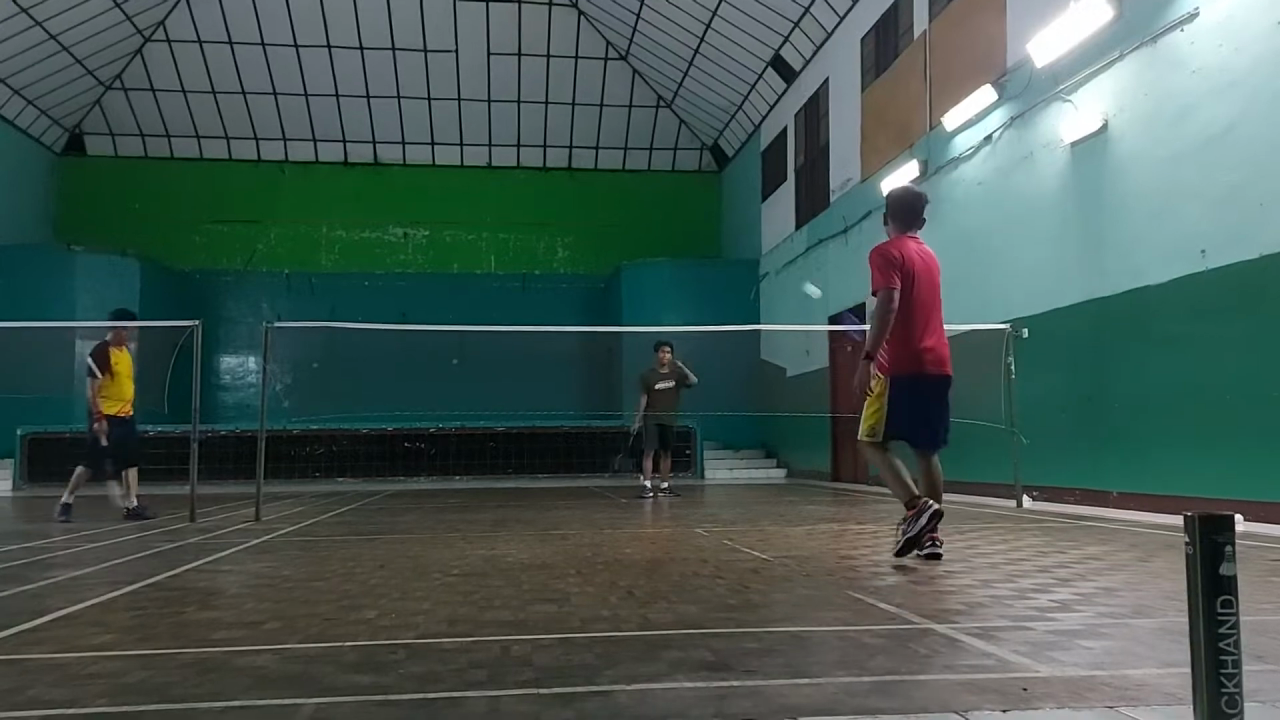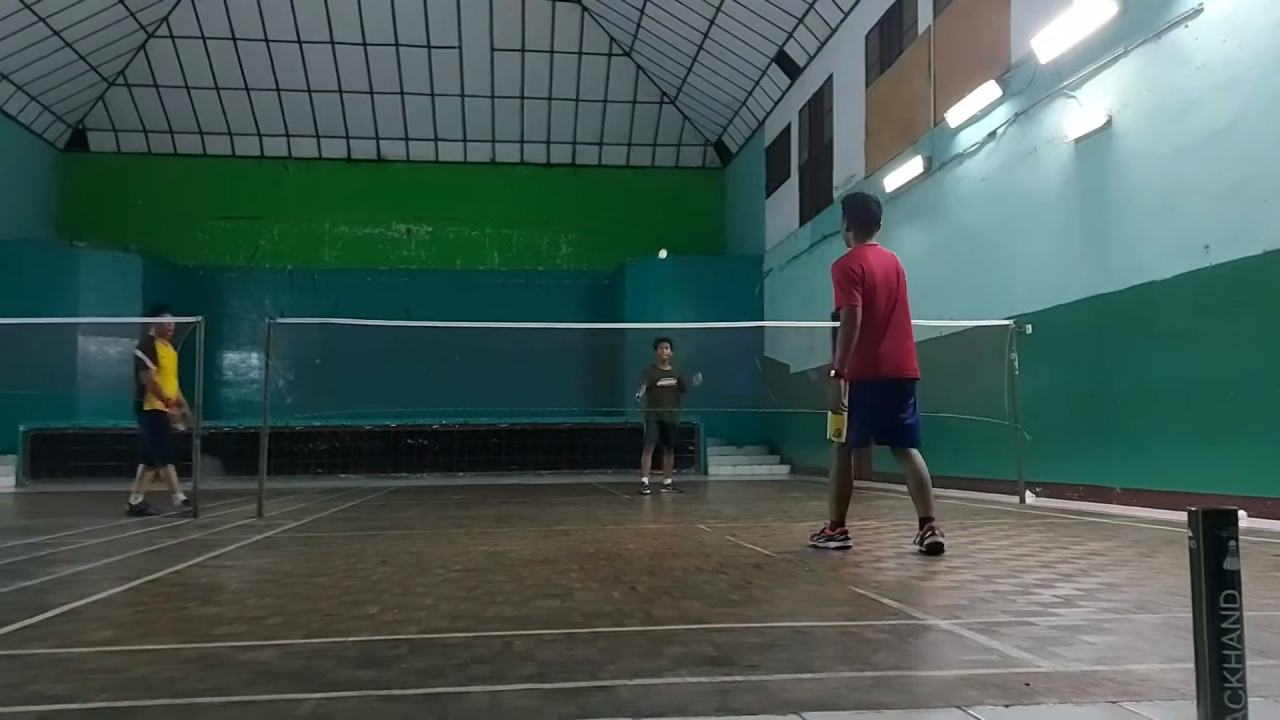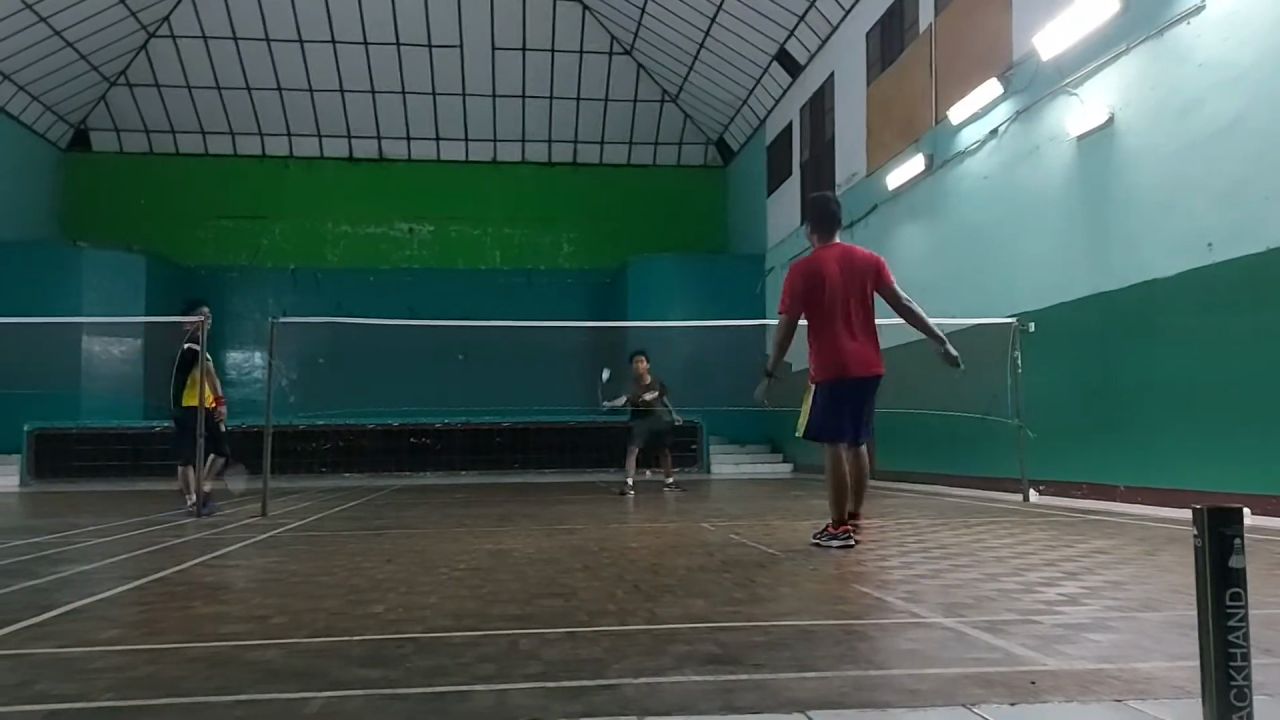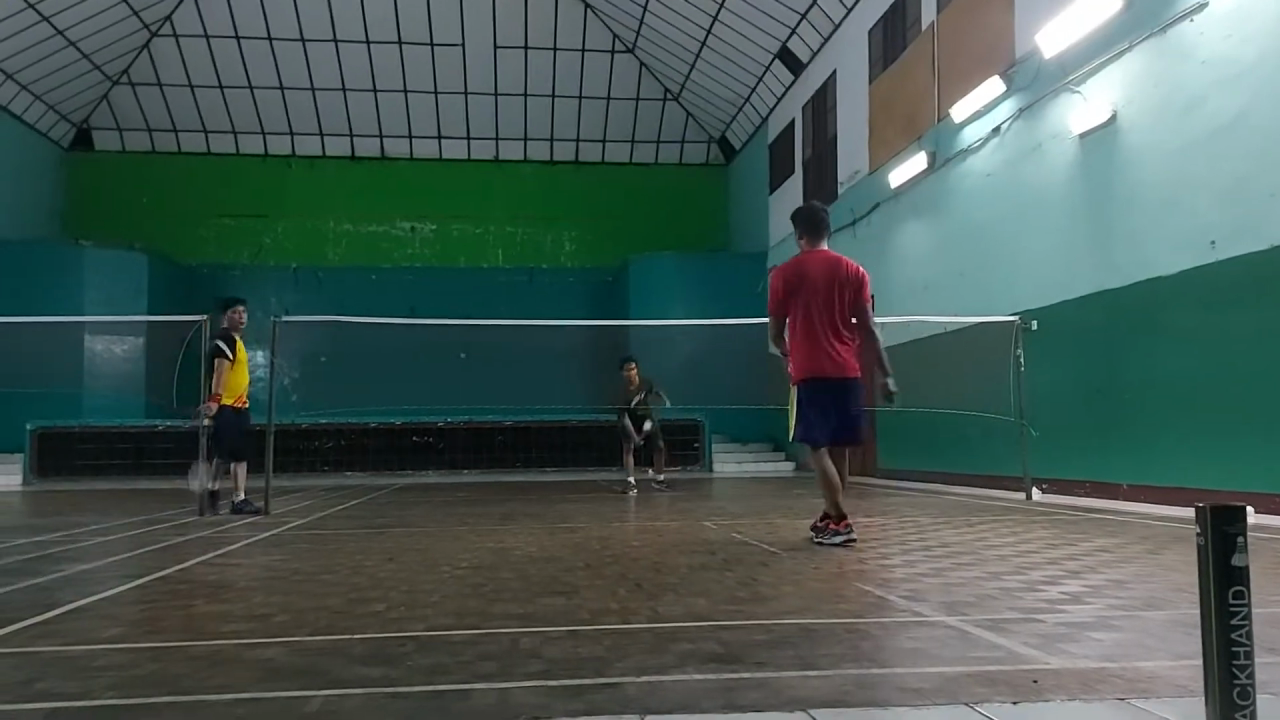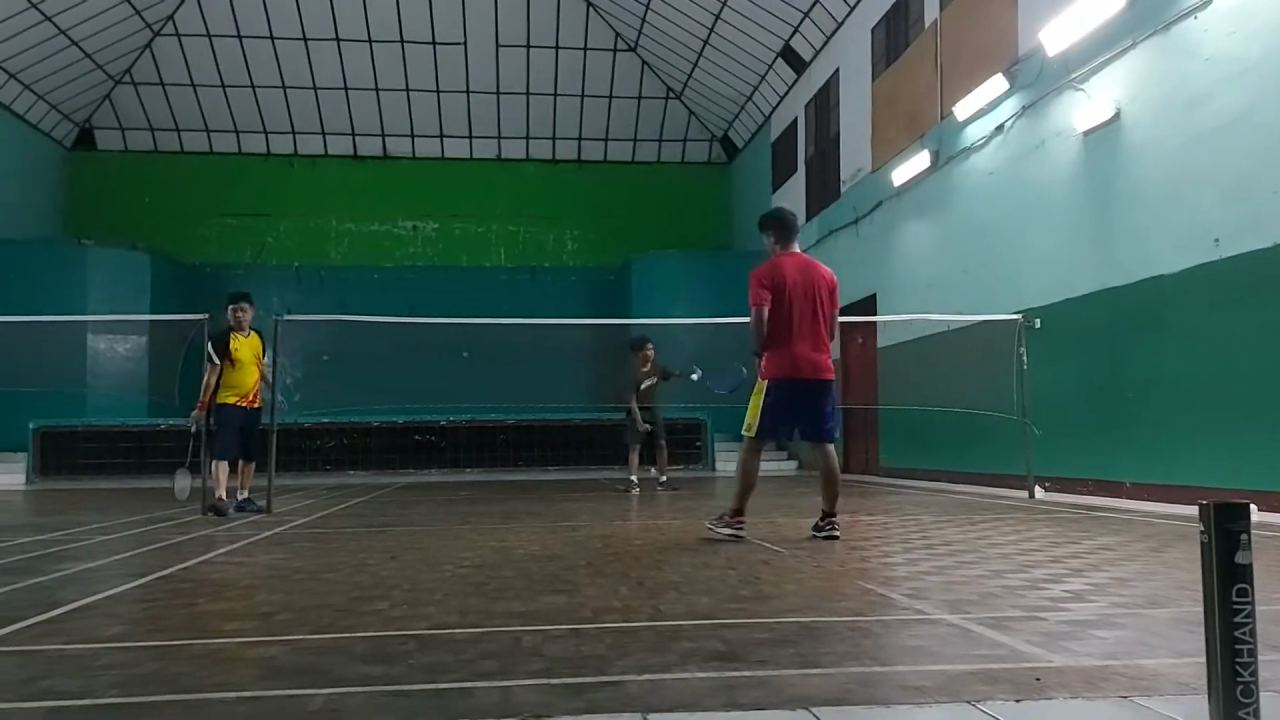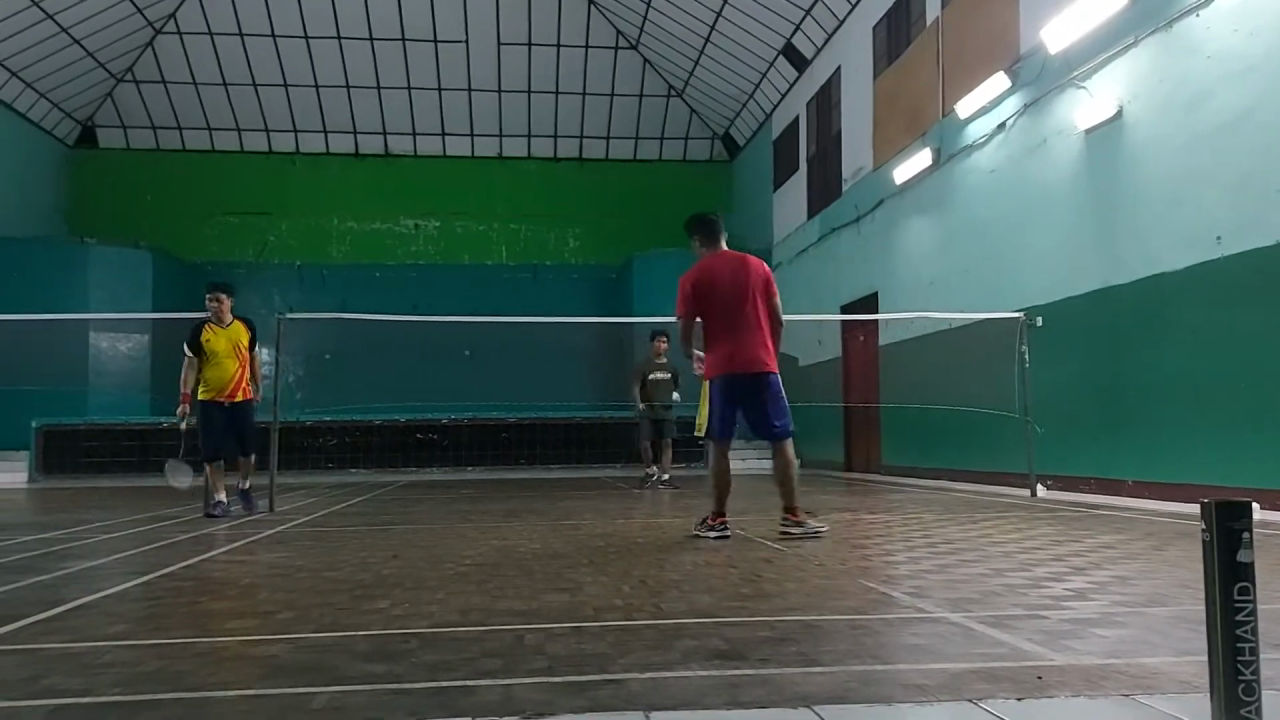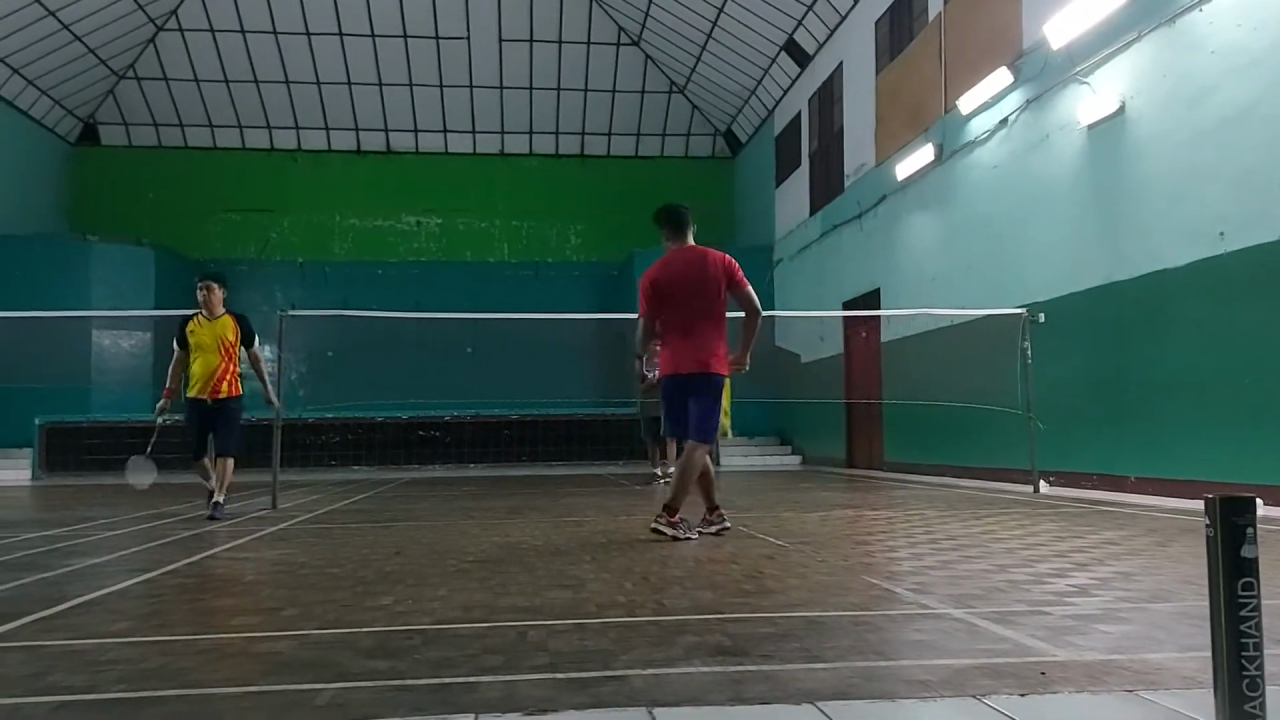
dt=0.4s
person 1, frame 1
left shoulder: (885, 253)
right shoulder: (928, 256)
left elbow: (888, 305)
left wrist: (867, 357)
left hip: (900, 366)
right hip: (937, 366)
left knee: (873, 442)
right knee: (927, 450)
left ankle: (918, 506)
right ankle: (931, 535)
person 1, frame 2
left shoulder: (847, 264)
right shoulder: (893, 261)
left elbow: (852, 322)
left wrist: (838, 373)
left hip: (865, 373)
right hip: (903, 370)
left knee: (847, 448)
right knee: (907, 449)
left ankle: (836, 528)
right ankle: (929, 526)
person 1, frame 3
left shoulder: (801, 270)
right shoulder: (868, 260)
left elbow: (786, 328)
right elbow: (904, 306)
left wrist: (769, 373)
right wrist: (941, 342)
left hip: (830, 370)
right hip: (869, 367)
left knee: (835, 445)
right knee: (858, 441)
left ankle: (840, 527)
right ankle: (855, 516)
person 1, frame 4
left shoulder: (785, 273)
right shoulder: (853, 271)
left elbow: (775, 329)
right elbow: (867, 327)
left wrist: (789, 353)
right wrist: (885, 373)
left hip: (809, 372)
right hip: (847, 372)
left knee: (818, 448)
right knee: (840, 447)
left ankle: (839, 521)
right ankle: (831, 516)
person 1, frame 5
left shoulder: (765, 273)
right shoulder: (826, 274)
left elbow: (760, 324)
right elbow: (831, 328)
left wrist: (761, 353)
left hip: (781, 372)
right hip: (821, 372)
left knee: (753, 442)
right knee: (824, 444)
left ankle: (736, 516)
right ankle: (829, 518)
person 1, frame 6
left shoulder: (692, 277)
right shoulder: (758, 267)
left elbow: (685, 332)
right elbow: (777, 321)
left wrist: (691, 354)
left hip: (722, 371)
right hip: (762, 366)
left knee: (719, 445)
right knee: (781, 440)
left ankle: (717, 518)
right ankle: (792, 514)
person 1, frame 7
left shoulder: (653, 274)
right shoulder: (721, 262)
left elbow: (646, 330)
right elbow: (754, 310)
left wrist: (640, 357)
right wrist: (743, 353)
left hip: (673, 369)
right hip: (710, 366)
left knee: (692, 440)
right knee: (699, 443)
left ankle: (713, 513)
right ankle: (669, 514)
person 2, frame 1
left shoulder: (125, 350)
right shoulder: (99, 353)
right elbow: (94, 388)
right wrist: (99, 418)
left hip: (126, 415)
right hip: (105, 416)
left knee: (131, 460)
right knee: (92, 462)
left ankle: (131, 505)
right ankle: (66, 502)
person 2, frame 2
left shoulder: (170, 347)
right shoulder: (146, 347)
right elbow: (150, 381)
left wrist: (183, 406)
right wrist: (170, 405)
left hip: (166, 410)
right hip: (152, 409)
left knee: (151, 458)
right knee: (163, 456)
left ankle: (135, 502)
right ankle: (180, 500)
person 2, frame 3
left shoulder: (196, 340)
right shoulder: (194, 341)
right elbow: (209, 372)
right wrist: (221, 401)
left hip: (204, 406)
right hip: (189, 407)
left knee: (221, 450)
right knee: (188, 456)
left ankle: (203, 489)
right ankle: (192, 501)
person 2, frame 4
left shoulder: (235, 340)
right shoulder: (225, 339)
right elbow: (220, 371)
right wrist: (214, 399)
left hip: (239, 406)
right hip: (225, 407)
left knee: (241, 455)
right knee: (224, 453)
left ankle: (239, 499)
right ankle: (213, 488)
person 2, frame 5
left shoulder: (258, 338)
right shoulder: (221, 339)
right elbow: (211, 375)
right wrist: (202, 406)
left hip: (252, 405)
right hip: (227, 404)
left knee: (249, 454)
right knee: (223, 452)
left ankle: (243, 498)
right ankle: (220, 498)
person 2, frame 6
left shoulder: (246, 326)
right shoulder: (199, 332)
left elbow: (254, 358)
right elbow: (190, 367)
left wrist: (257, 387)
right wrist: (185, 400)
left hip: (242, 399)
right hip: (210, 401)
left knee: (247, 450)
right knee: (212, 454)
left ankle: (244, 486)
right ankle: (220, 500)
person 2, frame 7
left shoulder: (238, 322)
right shoulder: (188, 324)
left elbow: (255, 356)
right elbow: (179, 361)
left wrist: (267, 388)
right wrist: (167, 395)
left hip: (228, 396)
right hip: (196, 397)
left knee: (225, 450)
right knee: (198, 453)
left ankle: (218, 501)
right ankle: (214, 488)
